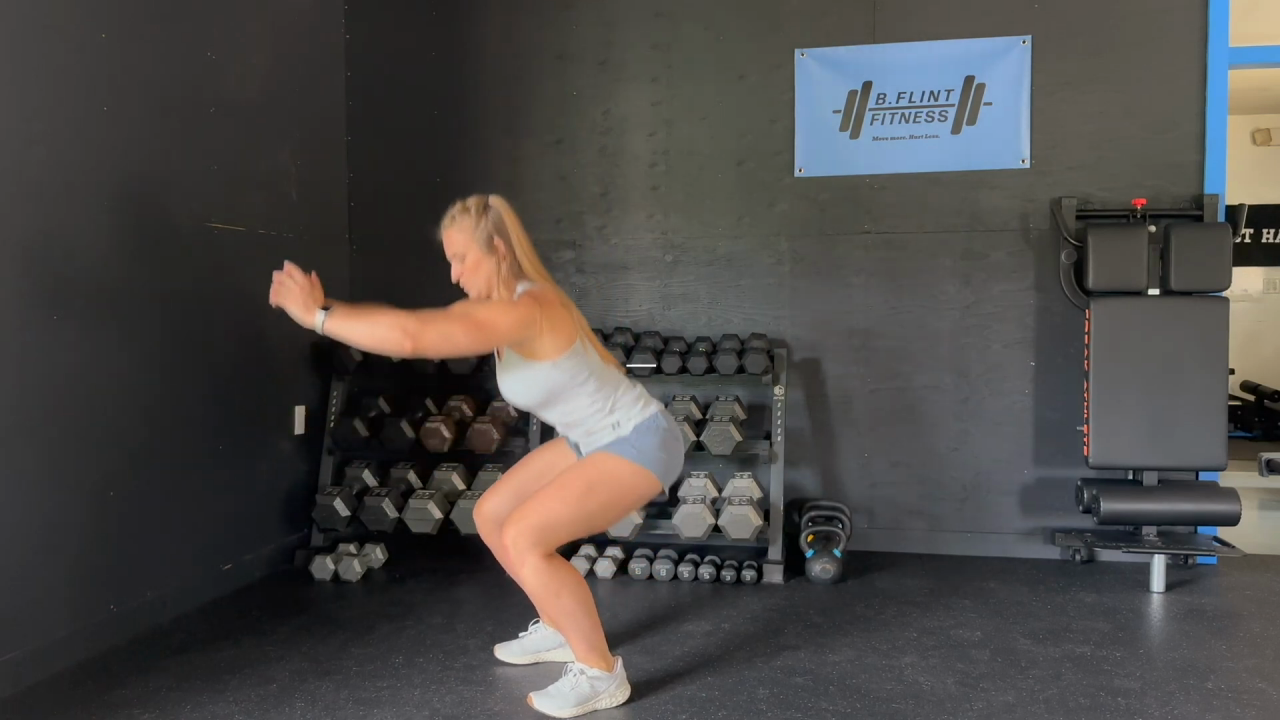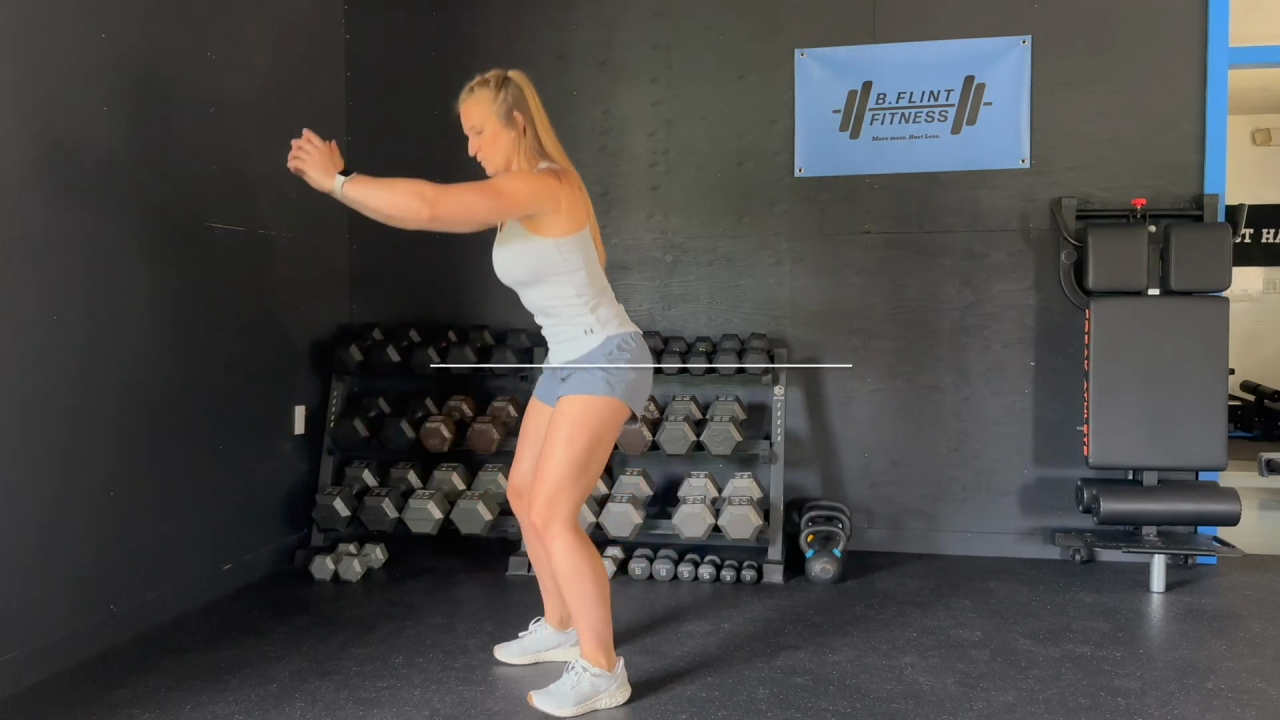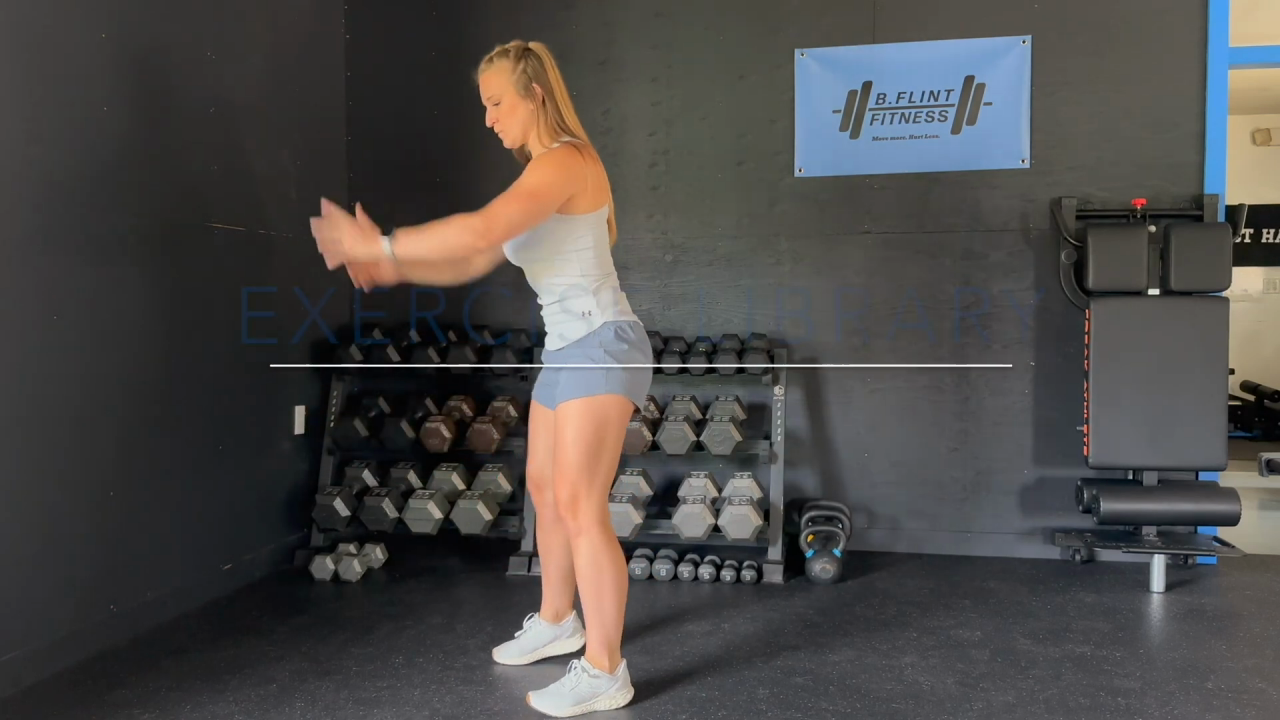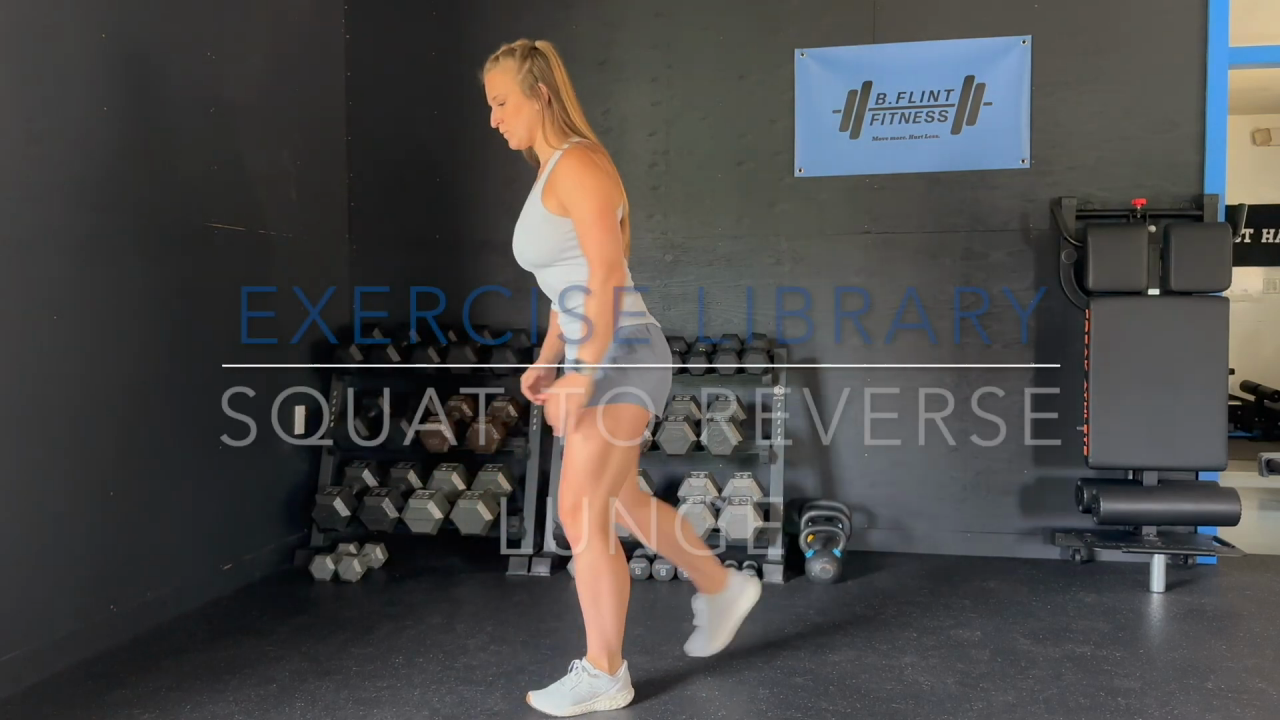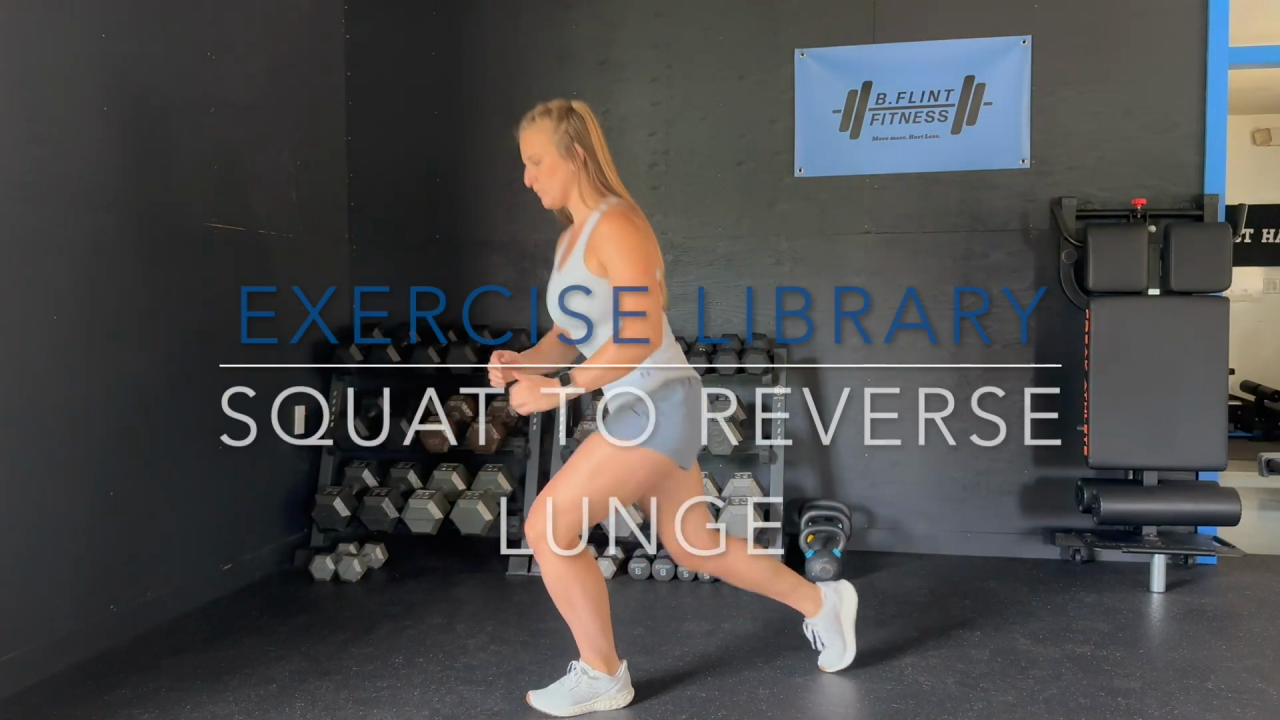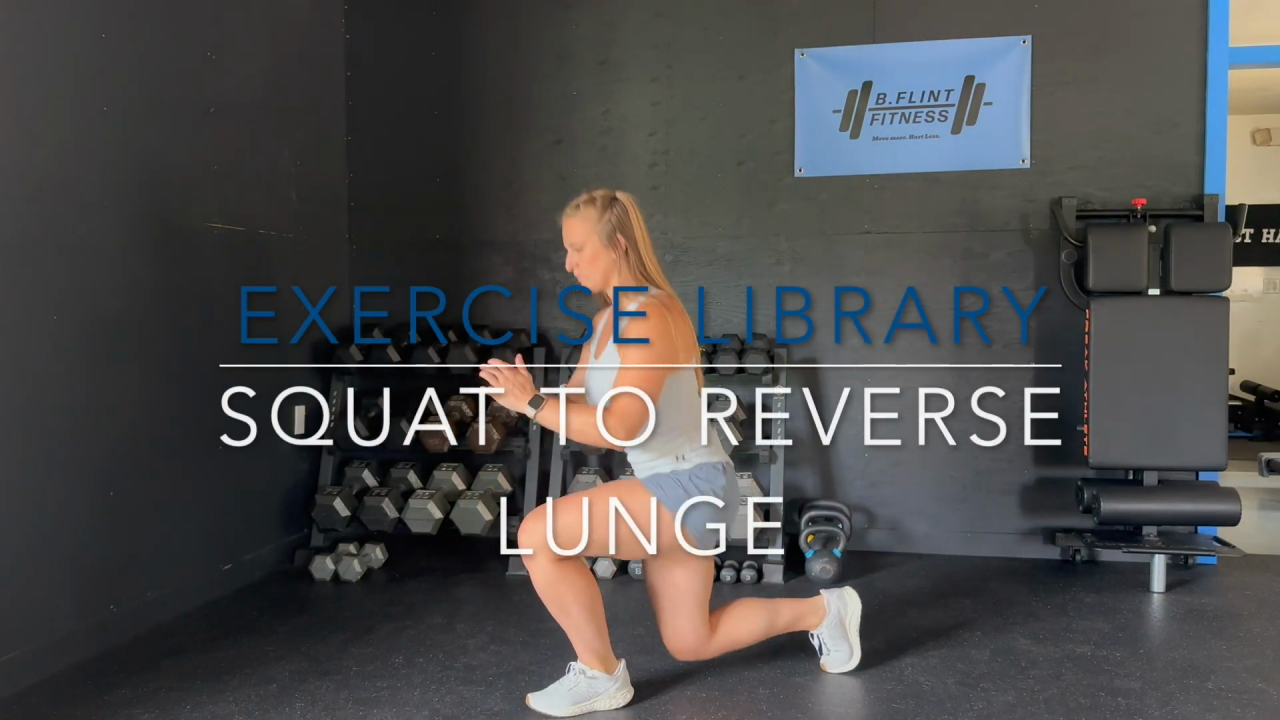
dt=0.3s
person 1, frame 1
left shoulder: (526, 311)
right shoulder: (499, 308)
left elbow: (412, 339)
right elbow: (412, 322)
left wrist: (318, 316)
right wrist: (324, 310)
left hip: (641, 443)
right hip: (602, 439)
left knee: (523, 540)
right knee: (492, 515)
left ankle: (599, 673)
right ankle: (561, 627)
person 1, frame 2
left shoulder: (543, 186)
right shoulder: (518, 193)
left elbow: (429, 204)
right elbow: (426, 215)
left wrist: (342, 181)
right wrist: (342, 182)
left hip: (603, 360)
right hip: (568, 362)
left knee: (552, 515)
right knee: (524, 495)
right ankle: (561, 628)
person 1, frame 3
left shoulder: (566, 163)
right shoulder: (542, 170)
left elbow: (478, 233)
right elbow: (473, 259)
left wrist: (379, 245)
right wrist: (393, 265)
left hip: (602, 350)
right hip: (570, 350)
left knee: (579, 511)
right knee: (544, 491)
right ankle: (557, 621)
person 1, frame 4
left shoulder: (577, 164)
right shoulder: (548, 175)
left elbow: (607, 276)
left wrist: (582, 373)
right wrist: (548, 358)
left hip: (620, 359)
right hip: (604, 362)
left knee: (579, 516)
right knee: (611, 502)
right ankle: (720, 587)
person 1, frame 5
left shoulder: (617, 225)
right shoulder: (574, 235)
left elbow: (641, 336)
right elbow: (569, 331)
left wrist: (557, 385)
right wrist: (528, 361)
left hip: (659, 407)
right hip: (647, 407)
left knee: (547, 527)
right knee: (693, 548)
right ankle: (821, 602)
person 1, frame 6
left shoulder: (654, 319)
right shoulder: (607, 321)
left elbow: (620, 428)
right elbow: (576, 409)
left wrist: (531, 405)
right wrist: (530, 396)
left hip: (691, 492)
right hip: (673, 489)
left knee: (539, 535)
right knee: (690, 642)
left ankle: (599, 674)
right ankle: (824, 612)
